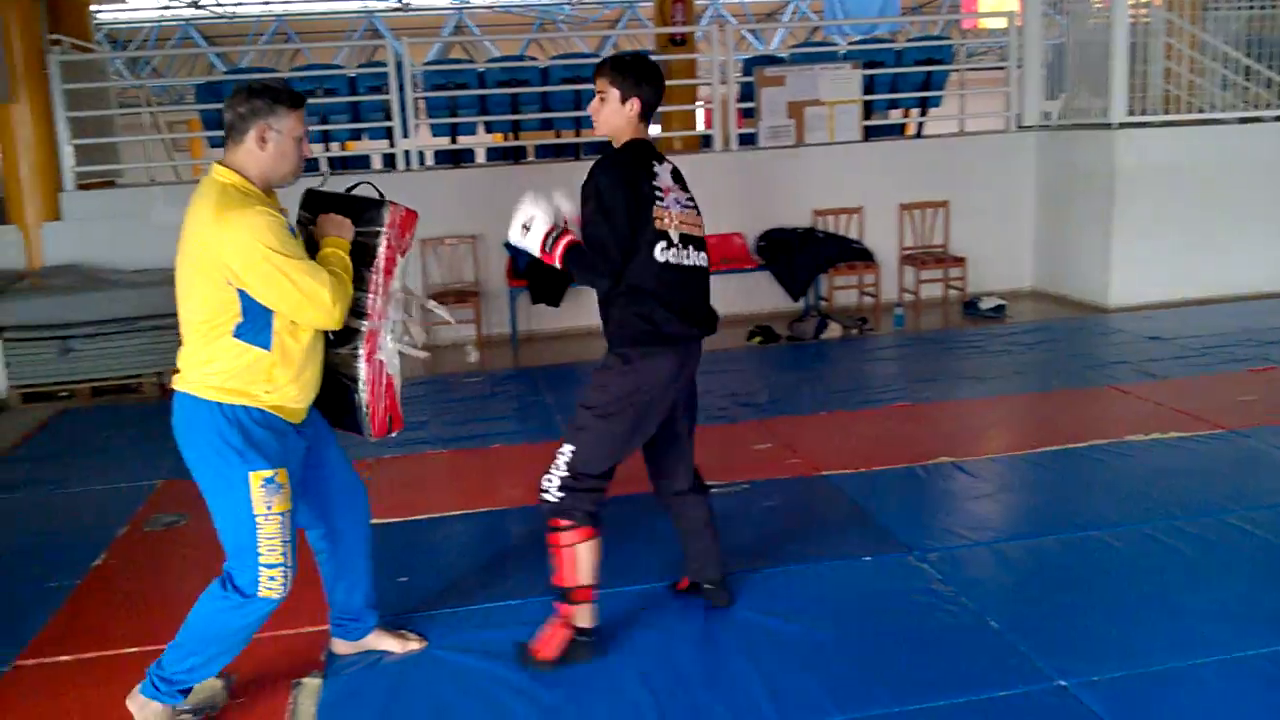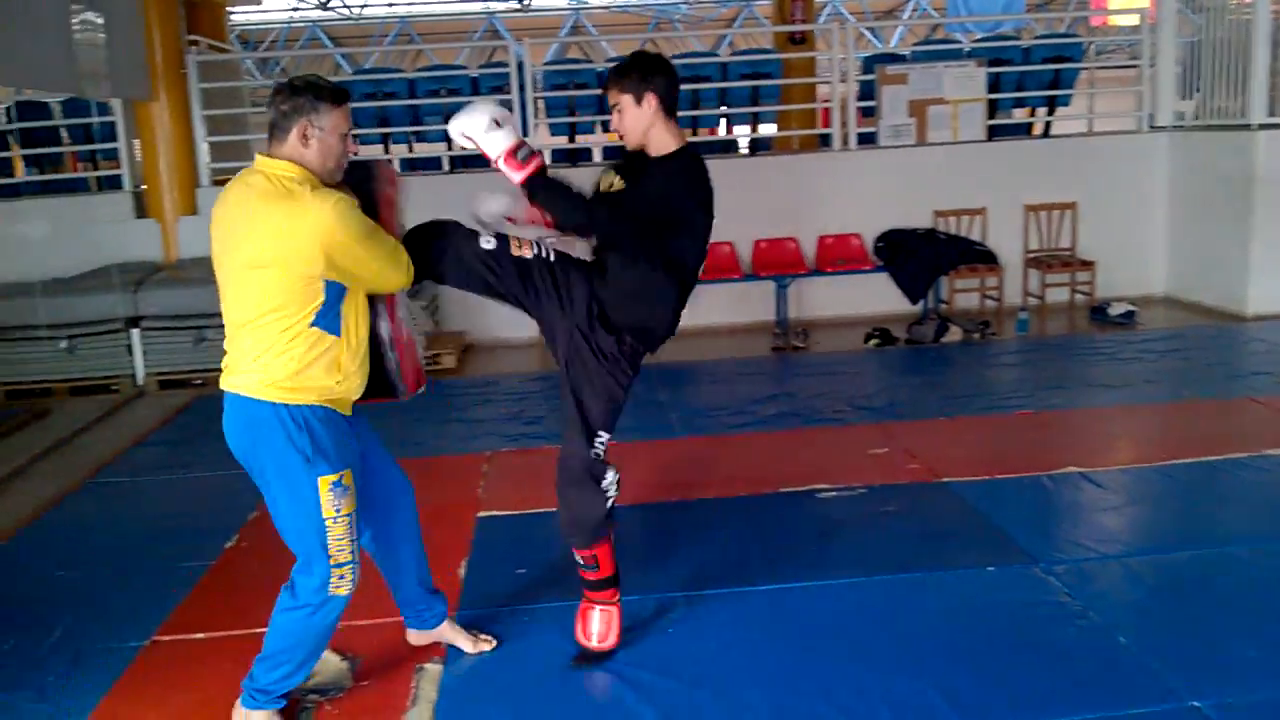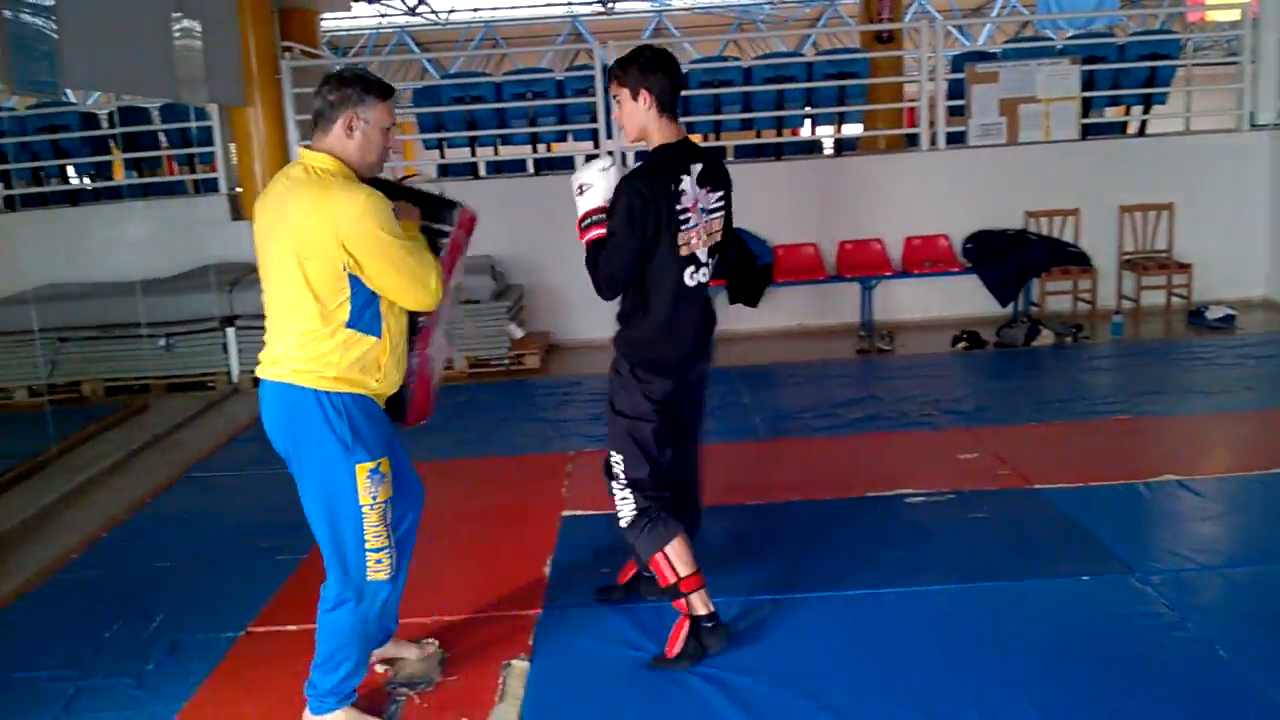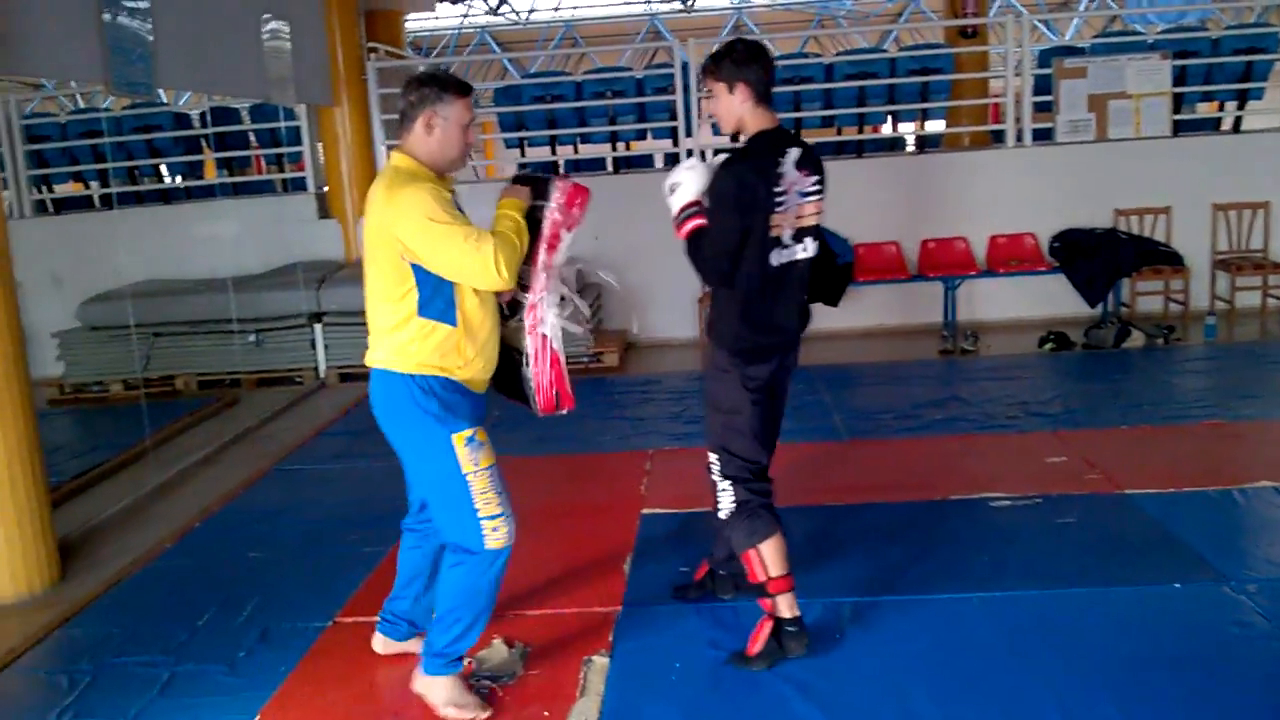
dt=0.4s
person 1, frame 1
left shoulder: (232, 200)
right shoulder: (244, 223)
right elbow: (328, 307)
left wrist: (318, 245)
right wrist: (336, 245)
left hip: (278, 410)
right hip: (229, 420)
left knee: (344, 510)
right knee: (260, 578)
left ankle: (353, 628)
person 1, frame 2
left shoulder: (231, 196)
right shoulder: (325, 211)
right elbow: (396, 273)
right wrist: (366, 214)
left hip: (293, 404)
right hip: (288, 416)
left knee: (389, 502)
right knee: (327, 571)
left ankle: (426, 618)
person 1, frame 3
left shoulder: (285, 189)
right shoulder: (352, 203)
right elbow: (423, 291)
right wrist: (406, 229)
left hip: (312, 391)
right hip: (325, 404)
left knee: (401, 502)
right knee: (361, 555)
left ankle: (374, 637)
person 1, frame 4
left shoulder: (421, 188)
right shoulder: (409, 197)
left elbow: (461, 272)
right elbow: (494, 265)
left wrist: (503, 243)
right wrist: (512, 208)
left hip: (441, 384)
right hip: (419, 389)
left knee: (438, 511)
right knee: (484, 531)
left ankle: (400, 626)
right ankle: (437, 667)
person 2, frame 1
left shoulder: (612, 172)
right shoulder: (669, 172)
left elbow: (604, 268)
left wrist: (549, 239)
right wrist: (577, 233)
left hip: (643, 356)
right hip: (675, 347)
left knee: (568, 483)
right knee: (675, 473)
left ankle: (577, 620)
right ankle: (711, 579)
person 2, frame 2
left shoulder: (682, 180)
right shoulder: (644, 170)
left elbow: (589, 218)
left wrist: (510, 149)
left hip: (615, 339)
right hip: (579, 295)
left knee: (584, 476)
right knee: (449, 243)
left ankle: (603, 600)
person 2, frame 3
left shoulder: (639, 187)
right shoulder: (711, 170)
left elbow: (608, 282)
left wrist: (593, 212)
left hip: (648, 359)
right hip: (692, 349)
left knee: (637, 487)
right knee: (671, 471)
left ankle: (702, 617)
right ankle: (651, 568)
person 2, frame 4
left shoulder: (739, 171)
right shoulder: (804, 159)
left elbow: (715, 267)
left wrist: (689, 208)
left hip: (743, 343)
right hip: (781, 334)
left knee: (734, 476)
right knee: (733, 457)
left ankle: (785, 620)
right ankle: (727, 566)
